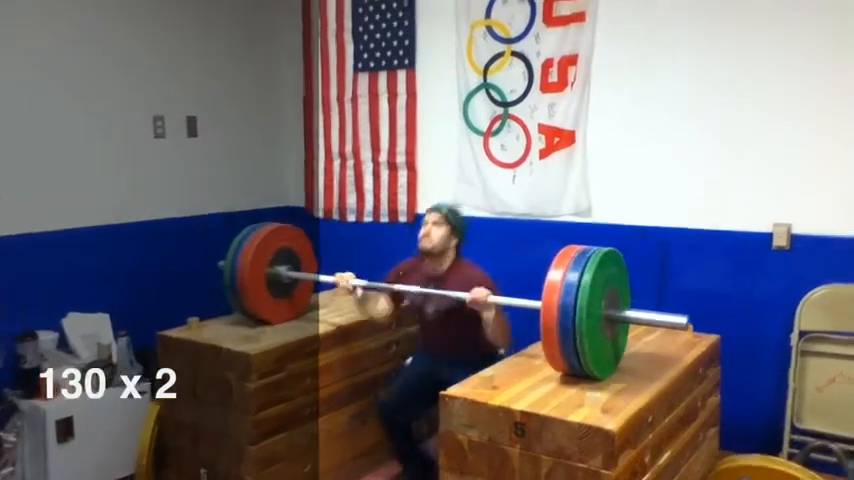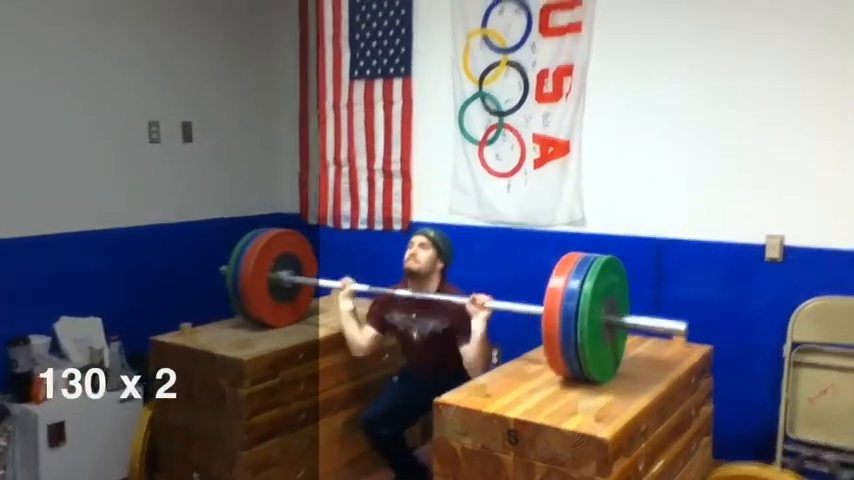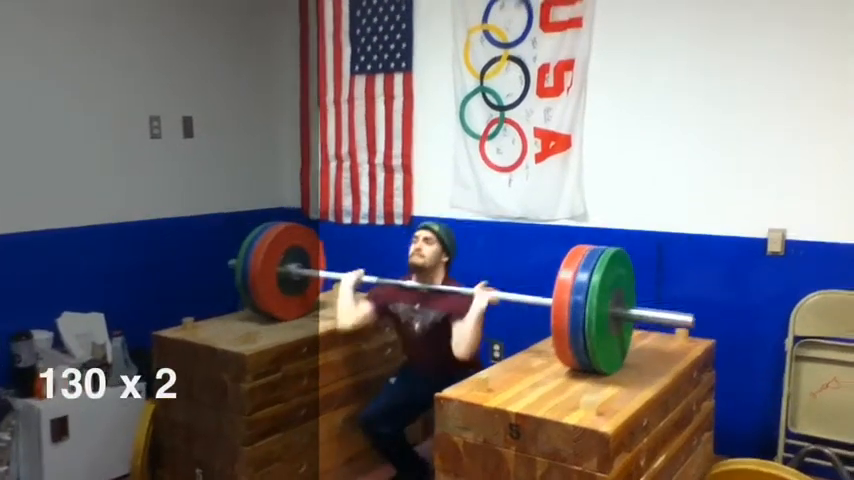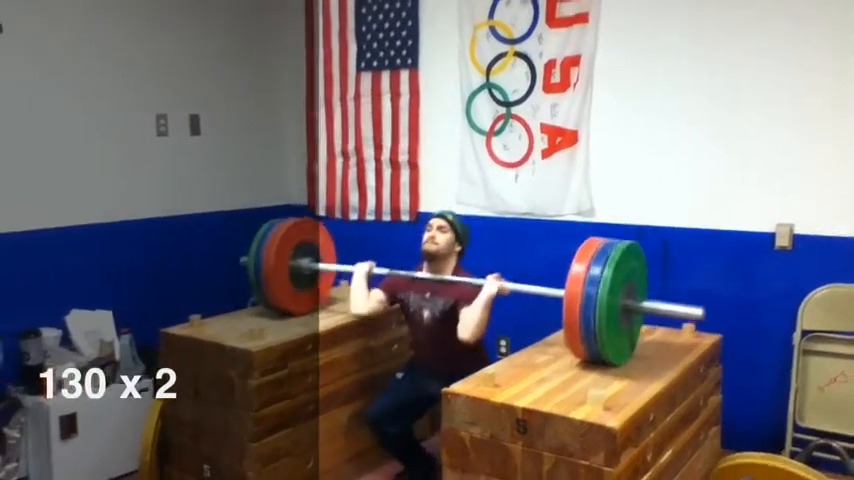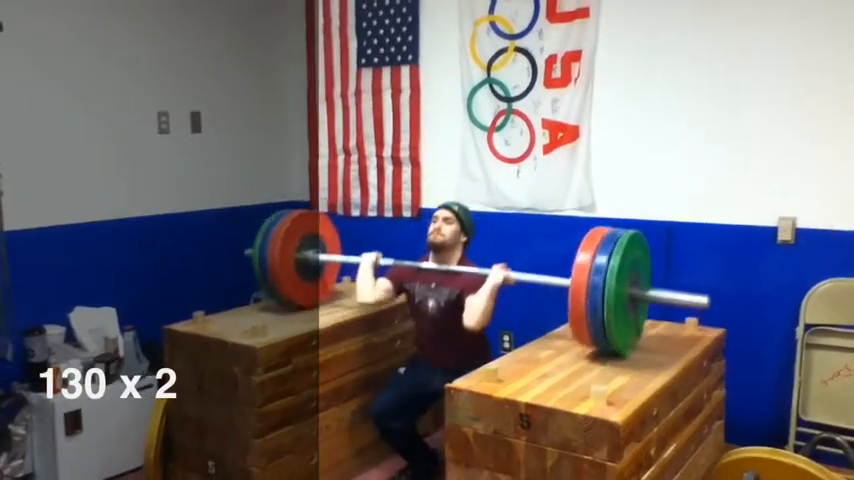
dt=0.1s
person 1, frame 1
left shoulder: (472, 280)
right shoulder: (404, 273)
left elbow: (502, 341)
right elbow: (378, 313)
left wrist: (487, 309)
right wrist: (356, 291)
left hip: (469, 364)
right hip: (430, 356)
right knee: (391, 407)
person 1, frame 2
left shoulder: (457, 305)
right shoulder: (389, 300)
left elbow: (477, 372)
right elbow: (360, 347)
left wrist: (480, 320)
right wrist: (346, 302)
left hip: (457, 384)
right hip: (416, 378)
right knee: (375, 421)
person 1, frame 3
left shoulder: (457, 299)
right shoulder: (392, 292)
left elbow: (463, 353)
right elbow: (346, 322)
left wrist: (478, 307)
right wrist: (348, 284)
left hip: (458, 381)
right hip: (416, 374)
right knee: (374, 420)
person 1, frame 4
left shoulder: (467, 288)
right shoulder: (403, 282)
left elbow: (468, 335)
right elbow: (360, 308)
left wrist: (488, 293)
right wrist: (361, 273)
left hip: (465, 376)
right hip: (423, 370)
right knee: (380, 417)
person 1, frame 5
left shoulder: (472, 278)
right shoulder: (409, 272)
left elbow: (473, 323)
right elbow: (366, 297)
left wrist: (494, 283)
right wrist: (367, 264)
left hip: (467, 369)
right hip: (425, 364)
right knee: (383, 413)
